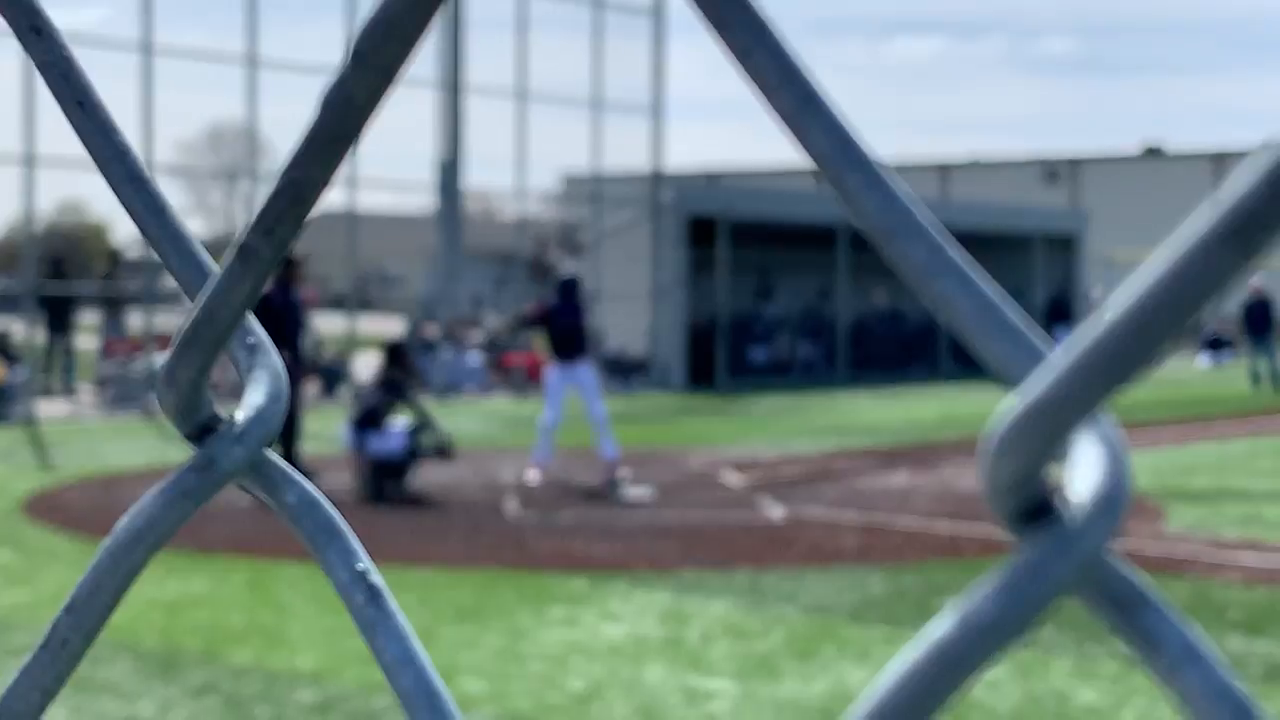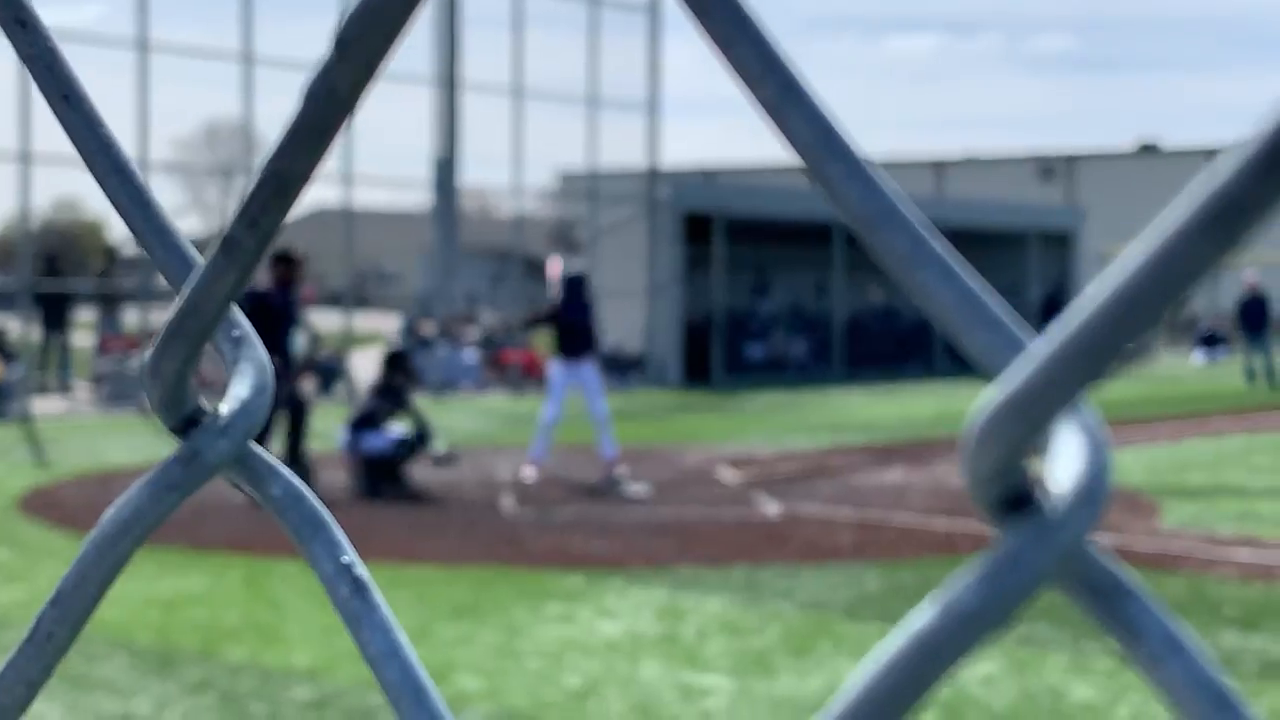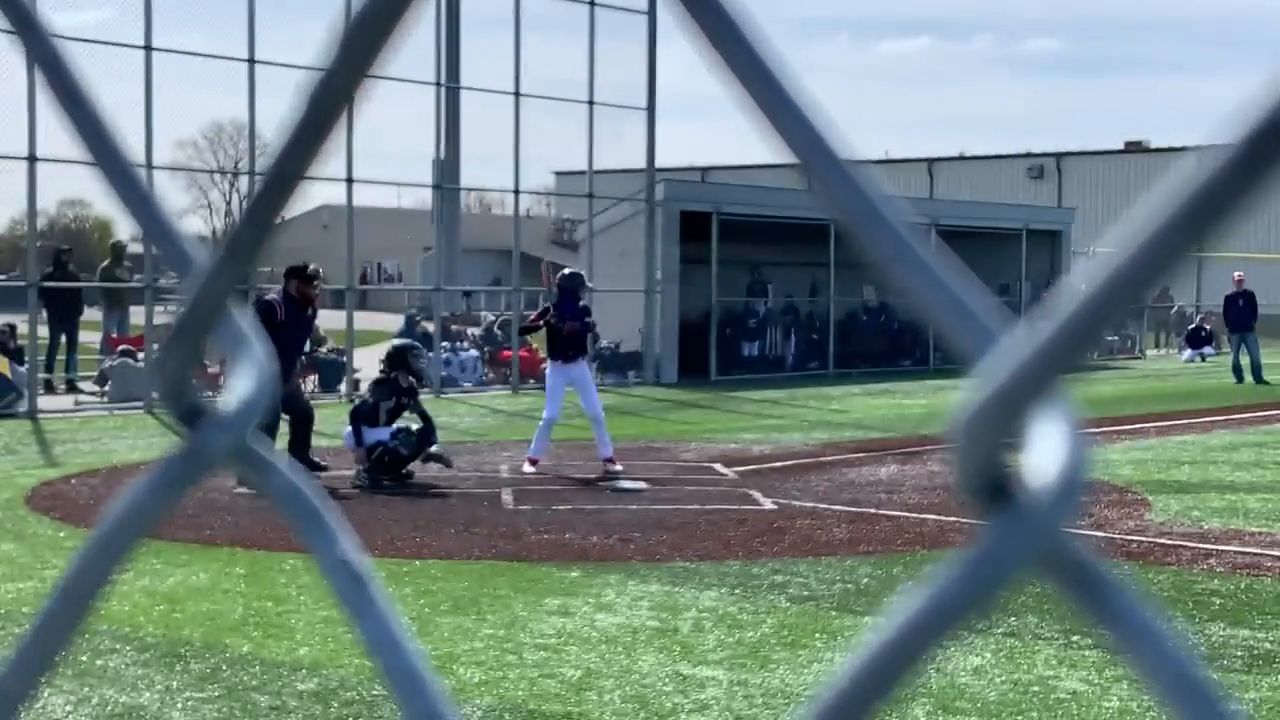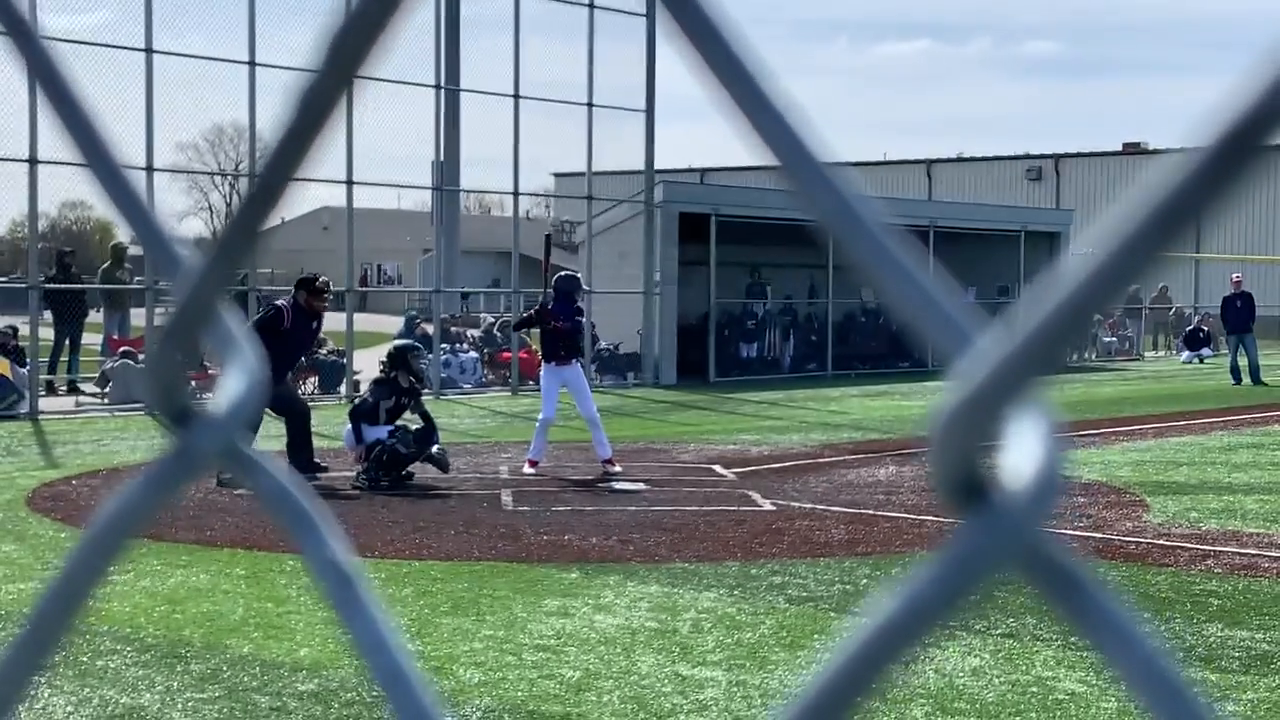
dt=0.3s
person 1, frame 1
left shoulder: (577, 309)
right shoulder: (550, 312)
left elbow: (577, 328)
right elbow: (523, 322)
right wrist: (536, 316)
left hip: (582, 366)
right hip: (558, 368)
left knee: (599, 416)
right knee: (550, 420)
left ankle: (612, 463)
right ankle: (537, 466)
person 1, frame 2
left shoulder: (584, 308)
right shoulder: (557, 309)
left elbow: (584, 325)
right elbow: (530, 323)
left wrist: (562, 319)
right wrist: (550, 316)
left hip: (586, 365)
right hip: (562, 366)
left knee: (600, 414)
right knee: (550, 416)
left ankle: (611, 461)
right ankle: (534, 462)
person 1, frame 3
left shoulder: (583, 310)
right shoulder: (549, 310)
left elbow: (589, 331)
right elbow: (521, 330)
left wrist: (562, 327)
right wrist: (542, 323)
left hip: (579, 366)
right hip: (556, 368)
left knee: (596, 413)
right knee: (550, 416)
left ankle: (608, 458)
right ankle: (533, 458)
person 1, frame 4
left shoulder: (576, 311)
right shoulder: (544, 310)
left elbow: (576, 332)
right elbow: (516, 326)
left wrist: (552, 323)
right wrist: (534, 315)
left hip: (572, 368)
right hip: (550, 369)
left knee: (591, 414)
right knee: (547, 416)
left ankle: (607, 458)
right ankle: (533, 459)
person 2, frame 1
left shoulder: (293, 299)
right shoulder: (269, 298)
left wrist: (298, 363)
right wrist: (280, 355)
left hip: (291, 366)
left knee: (290, 415)
left ankle: (289, 462)
person 2, frame 2
left shoulder: (289, 296)
right shoulder: (262, 296)
right wrist: (272, 360)
left hip: (282, 366)
left knee: (298, 406)
left ankle: (295, 462)
person 2, frame 3
left shoulder: (307, 308)
right shoulder: (272, 305)
left hip: (286, 373)
left knee: (303, 412)
right knee: (269, 418)
left ankle: (301, 460)
person 2, frame 4
left shoulder: (314, 318)
right shoulder: (281, 312)
left hip: (277, 378)
left knee: (300, 411)
right knee: (251, 417)
left ankle: (301, 461)
right ankle: (229, 469)
